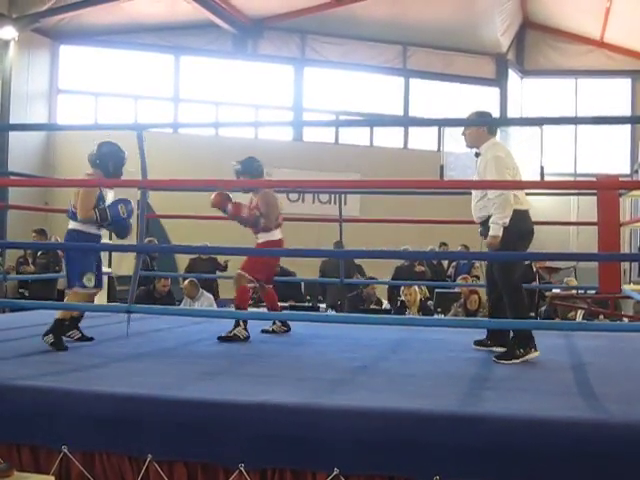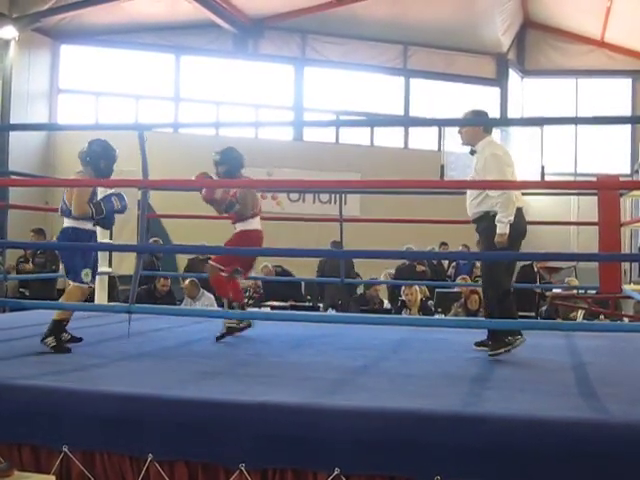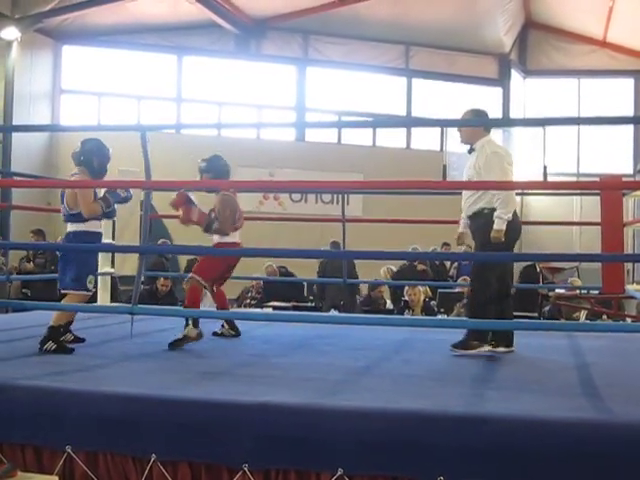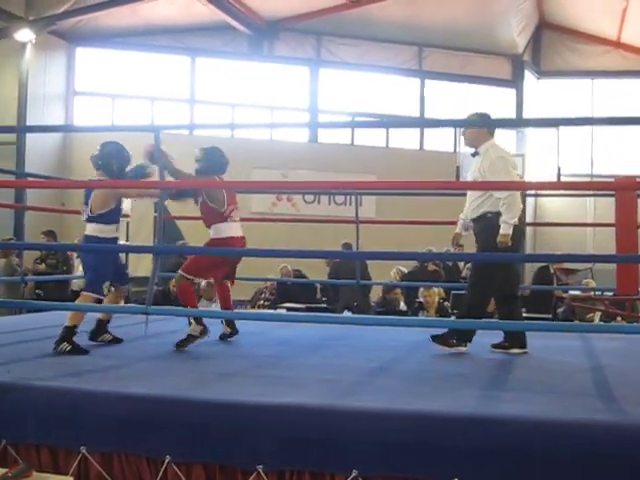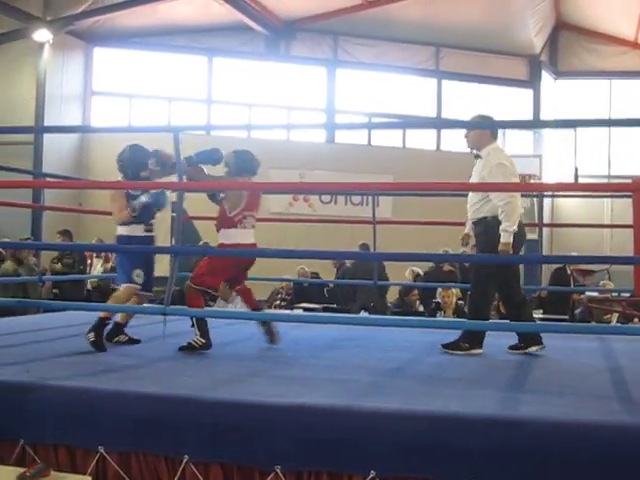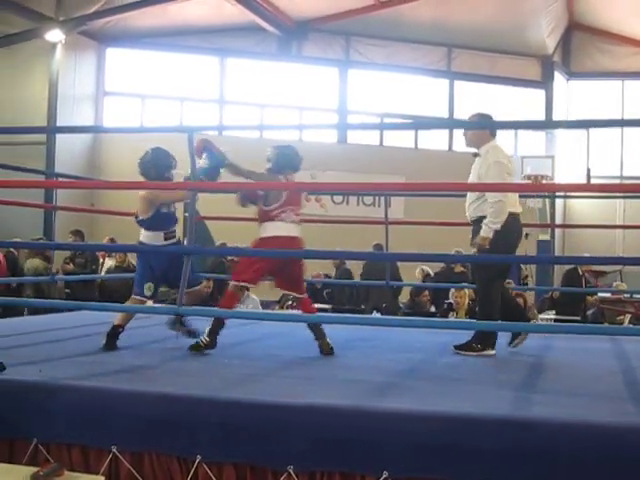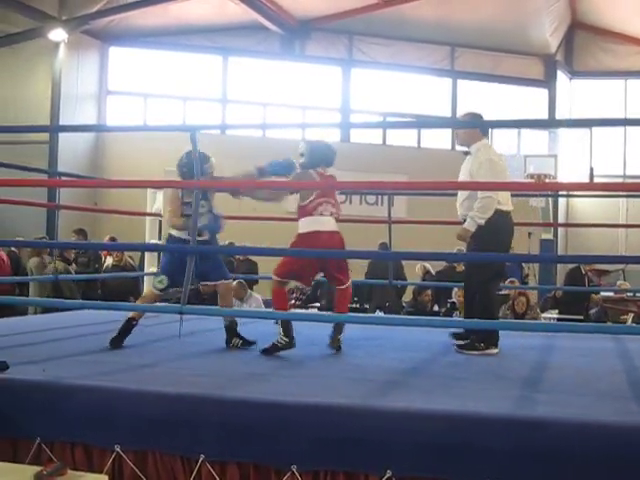
dt=0.2s
person 1, frame 1
left shoulder: (494, 155)
right shoulder: (489, 155)
left elbow: (503, 196)
left wrist: (495, 231)
left hip: (509, 226)
right hip: (507, 227)
left knee: (509, 284)
right knee: (496, 284)
left ankle: (525, 344)
right ankle: (497, 337)
person 1, frame 2
left shoulder: (492, 153)
right shoulder: (483, 154)
left elbow: (504, 193)
left wrist: (503, 229)
right wrist: (485, 231)
left hip: (500, 226)
right hip: (492, 225)
left knee: (495, 280)
right knee: (493, 281)
left ankle: (510, 333)
right ankle: (498, 337)
person 1, frame 3
left shoulder: (492, 152)
right shoulder: (477, 155)
left elbow: (504, 191)
left wrist: (500, 225)
right wrist: (463, 226)
left hip: (495, 225)
right hip: (486, 223)
left knee: (482, 281)
right knee: (498, 283)
left ankle: (477, 337)
right ankle: (502, 339)
person 1, frame 4
left shoulder: (497, 157)
right shoulder: (482, 159)
left elbow: (510, 196)
right elbow: (476, 201)
left wrist: (506, 230)
right wrist: (461, 227)
left hip: (496, 229)
right hip: (489, 228)
left knee: (480, 284)
right knee: (505, 287)
left ankle: (459, 336)
right ankle: (515, 340)
person 1, frame 5
left shoulder: (496, 161)
right shoulder: (484, 161)
left elbow: (508, 202)
left wrist: (506, 237)
right wrist: (469, 228)
left hip: (495, 231)
right hip: (489, 229)
left knee: (481, 286)
right knee: (507, 287)
left ankle: (471, 341)
right ankle: (530, 339)
person 1, frame 6
left shoulder: (494, 159)
right shoulder: (484, 158)
left elbow: (500, 200)
left wrist: (485, 232)
right wrist: (480, 229)
left hip: (498, 229)
right hip: (492, 229)
left knee: (487, 284)
right knee: (490, 283)
left ankle: (484, 342)
right ankle: (519, 322)
person 1, frame 7
left shoulder: (486, 156)
right shoulder: (473, 157)
left elbow: (489, 197)
left wrist: (469, 225)
right wrist: (471, 225)
left hip: (491, 225)
right hip: (482, 226)
left knee: (484, 282)
right knee: (472, 280)
left ankle: (486, 340)
right ankle: (473, 331)
person 2, frame 1
left shoulder: (100, 184)
right shoulder: (91, 183)
right elbow: (84, 215)
left wrist: (114, 224)
right wrist: (110, 213)
left hip: (90, 241)
right hip: (79, 241)
left knee: (93, 289)
right knee: (82, 289)
left ankle: (71, 326)
right ankle: (53, 332)
person 2, frame 2
left shoulder: (85, 179)
right shoulder: (83, 179)
right elbow: (78, 211)
left wrist: (100, 218)
right wrist: (103, 207)
left hip: (82, 238)
right hip: (76, 238)
left knee: (82, 287)
right knee: (80, 286)
left ankle: (59, 330)
right ankle: (52, 333)
person 2, frame 3
left shoulder: (77, 180)
right shoulder: (82, 180)
right elbow: (88, 211)
left wrist: (106, 204)
right wrist: (110, 198)
left hip: (79, 240)
right hip: (83, 241)
left knee: (83, 291)
right knee: (79, 291)
left ankle: (63, 331)
right ankle: (49, 338)
person 2, frame 4
left shoulder: (102, 183)
right shoulder: (110, 186)
right elbow: (143, 192)
left wrist: (135, 173)
left hip: (101, 244)
right hip: (99, 245)
left knee: (120, 287)
right knee: (92, 292)
left ankle: (100, 330)
right ankle: (64, 339)
person 2, frame 5
left shoulder: (142, 181)
right shoulder: (119, 189)
right elbow: (120, 218)
right wrist: (138, 206)
left hip: (146, 244)
right hip: (130, 245)
left knee: (143, 293)
right knee: (131, 287)
left ankle: (116, 332)
right ankle: (96, 329)
person 2, frame 6
left shoulder: (163, 188)
right shoulder: (149, 193)
right elbow: (183, 196)
right wrist: (205, 177)
left hip: (172, 249)
right hip: (151, 252)
left knee: (199, 289)
right knee: (140, 297)
left ankle: (178, 319)
right ankle: (112, 335)
person 2, frame 7
left shoulder: (206, 187)
right shoulder: (176, 192)
right elbow: (174, 222)
right wrist: (195, 224)
left hip: (204, 245)
right hip: (179, 245)
left knee: (225, 286)
right knee: (157, 289)
left ankle: (232, 334)
right ankle: (125, 330)
person 3, frame 1
left shoulder: (266, 195)
right shoulder: (254, 197)
left elbow: (269, 225)
right elbow: (247, 221)
left wrist: (247, 216)
right wrist: (229, 208)
left hip: (271, 244)
right hip: (264, 244)
left knee: (241, 280)
right knee: (263, 285)
left ankle: (241, 329)
right ankle: (281, 323)
person 3, frame 2
left shoulder: (244, 185)
right shoulder: (235, 186)
left elbow: (245, 212)
right elbow: (223, 210)
left wrist: (223, 199)
right wrist: (211, 195)
left hip: (248, 234)
right hip: (246, 235)
left knee: (214, 269)
right knee: (230, 275)
left ankle: (231, 318)
right ankle: (240, 317)
person 3, frame 3
left shoulder: (225, 197)
right shoulder: (222, 196)
left elbow: (225, 229)
right elbow: (213, 223)
left wrist: (200, 219)
right wrist: (191, 207)
left hip: (226, 246)
right hip: (227, 247)
left knee: (193, 283)
right knee: (212, 285)
left ankle: (192, 330)
right ankle: (230, 327)
person 3, frame 4
right shoulder: (219, 185)
left elbow: (179, 175)
left wrist: (160, 158)
right wrist: (179, 192)
left hip: (223, 242)
right hip: (237, 242)
left knee: (183, 279)
right knee: (221, 281)
left ankle: (197, 325)
right ankle: (229, 326)
person 3, frame 5
right shoulder: (254, 190)
left elbow: (198, 176)
left hip: (231, 248)
right hip: (249, 248)
left knee: (193, 288)
right knee: (237, 285)
left ankle: (202, 338)
right ankle: (266, 326)
person 3, frame 6
left shoulder: (273, 180)
right shoulder: (297, 189)
left elbow: (240, 171)
left wrist: (211, 150)
right wrist: (256, 197)
left hip: (271, 243)
right hip: (294, 244)
left knee: (236, 287)
right knee: (300, 295)
left ankle: (211, 337)
right ankle: (323, 341)
person 3, frame 7
left shoulder: (305, 176)
right shoulder: (331, 179)
left elbow: (275, 195)
left wrist: (244, 190)
left hip: (309, 239)
right hip: (333, 238)
left knee: (278, 283)
right knee: (343, 285)
left ankle: (286, 336)
right ankle: (336, 335)
